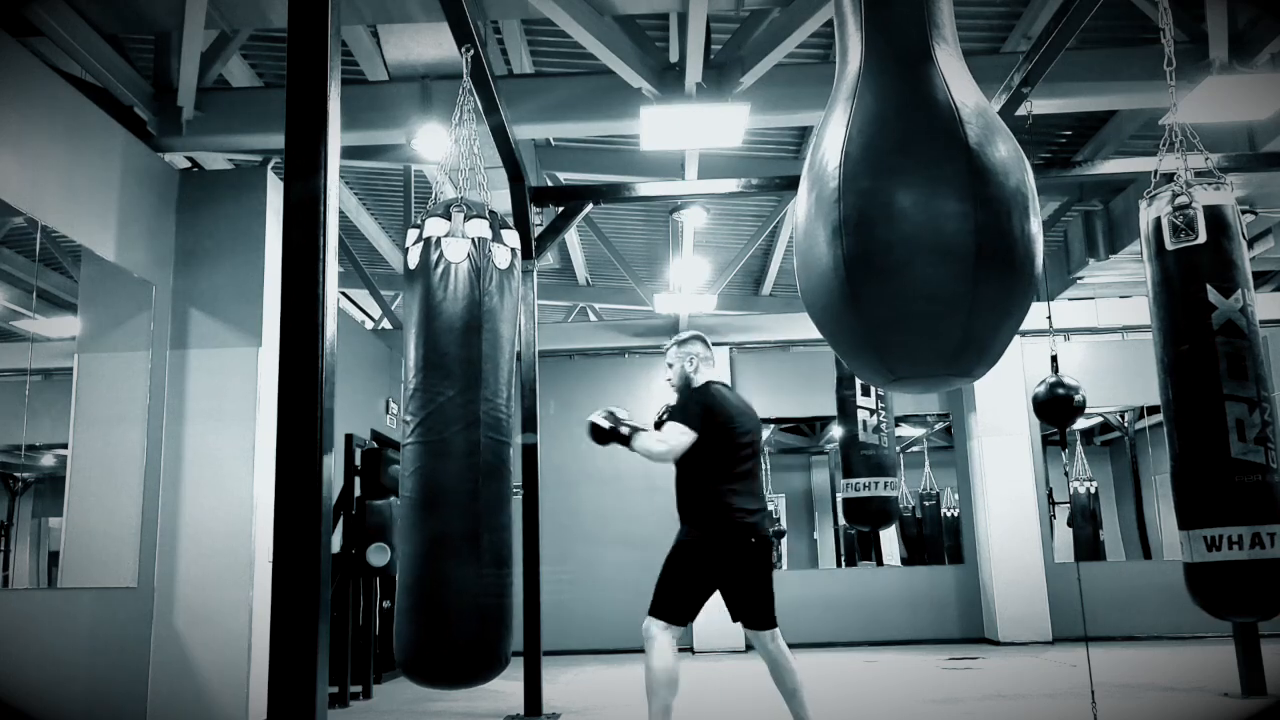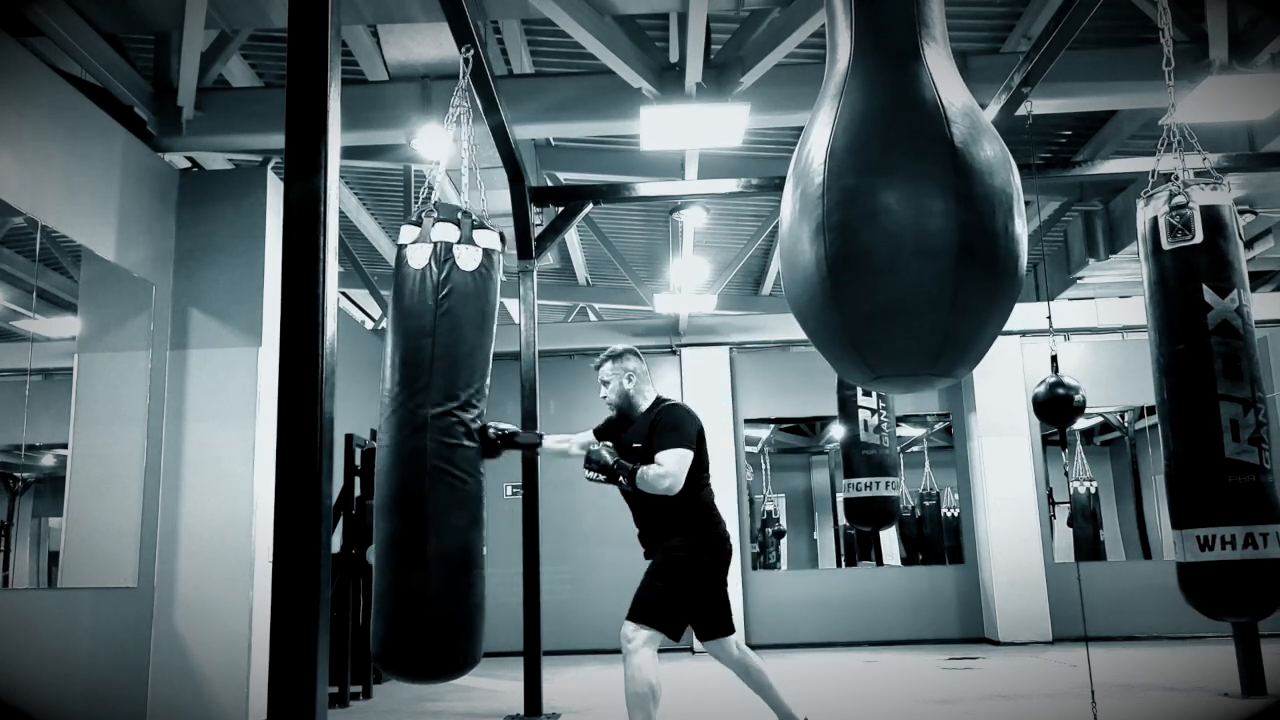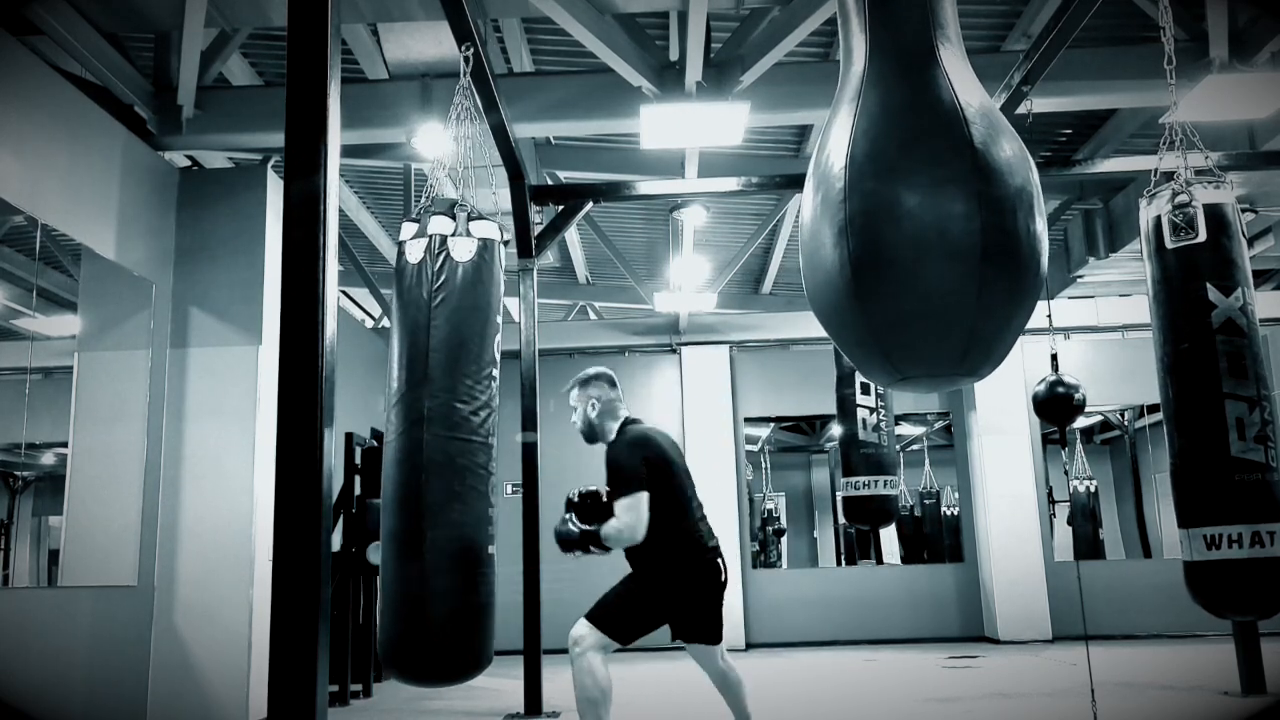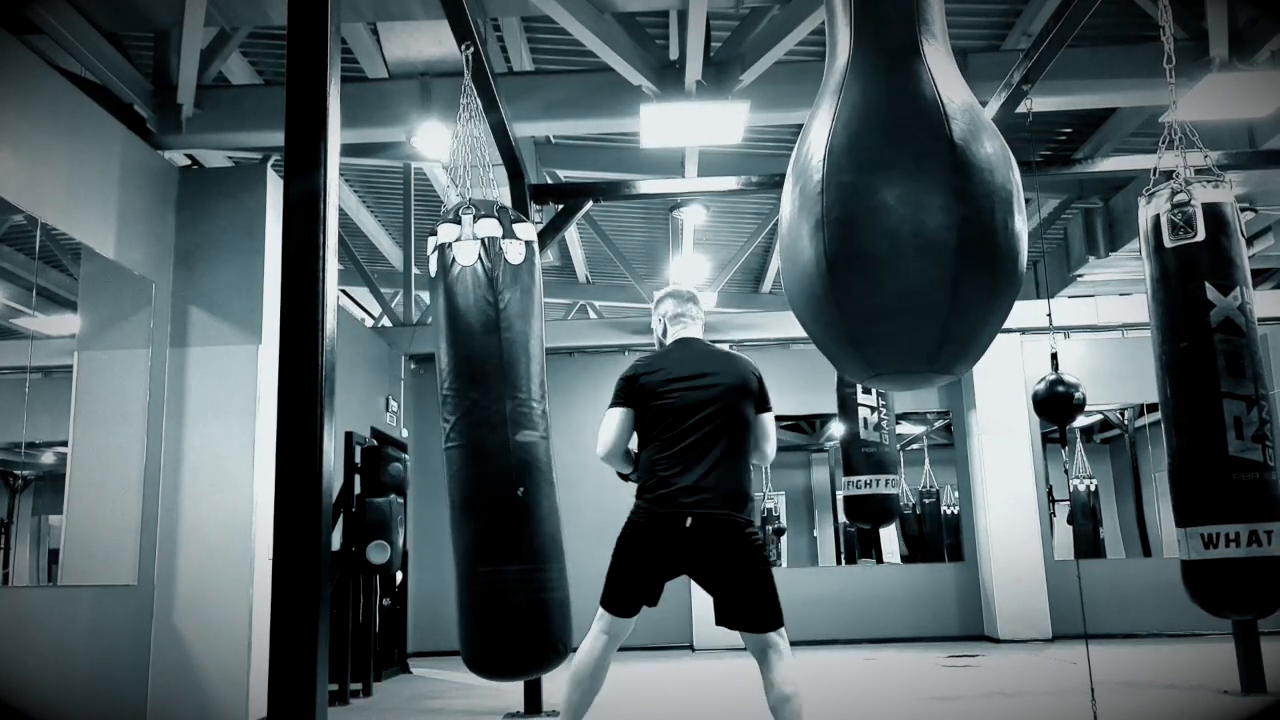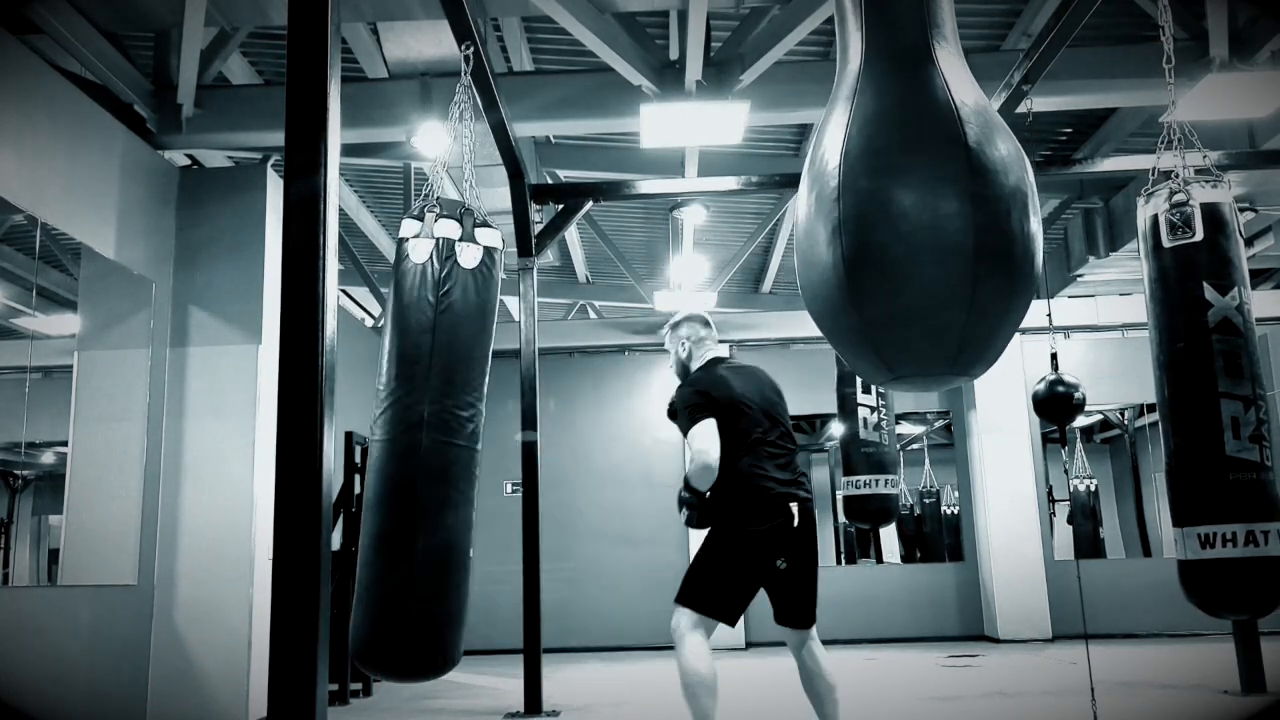
dt=1s
person 1, frame 1
left shoulder: (700, 398)
right shoulder: (739, 406)
left elbow: (662, 448)
left wrist: (620, 430)
left hip: (712, 536)
right hip: (752, 534)
left knee: (658, 631)
right knee: (762, 635)
person 1, frame 2
left shoulder: (673, 416)
right shoulder: (624, 422)
left elbow: (669, 479)
right elbow: (575, 445)
left wrist: (613, 468)
right wrist: (510, 437)
left hip: (691, 545)
right hip: (686, 547)
left knee: (636, 639)
right knee: (724, 645)
person 1, frame 3
left shoulder: (625, 448)
right shoulder: (648, 438)
left elbow: (633, 530)
left wrist: (584, 536)
left hip: (674, 569)
right hip: (706, 567)
left knee: (584, 642)
right knee: (710, 653)
person 1, frame 4
left shoulder: (642, 371)
right shoulder: (745, 371)
left elbow: (608, 451)
right elbow: (764, 451)
left hip: (658, 521)
right hip: (729, 523)
left knee: (606, 631)
right knee: (772, 649)
person 1, frame 5
left shoulder: (695, 389)
right shoulder: (762, 379)
left elbow: (706, 460)
left wrist: (694, 495)
left hip: (747, 524)
right hip: (797, 521)
left knee: (687, 627)
right knee: (803, 641)
